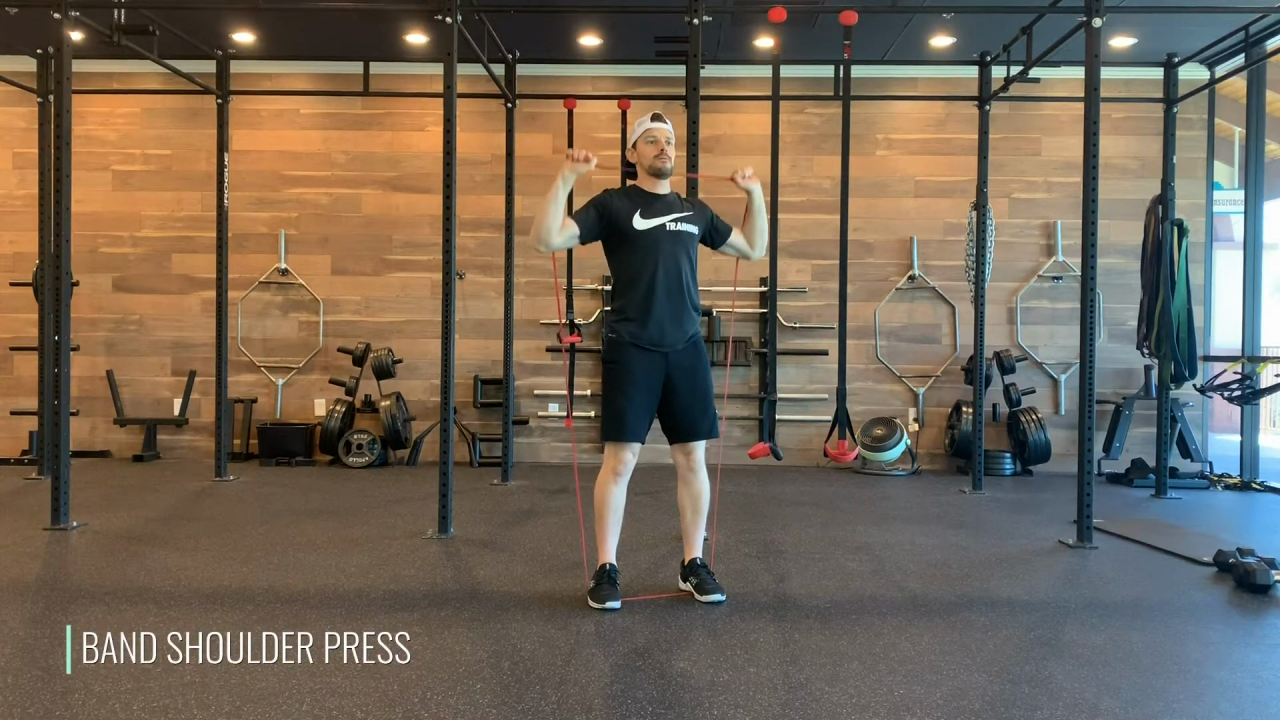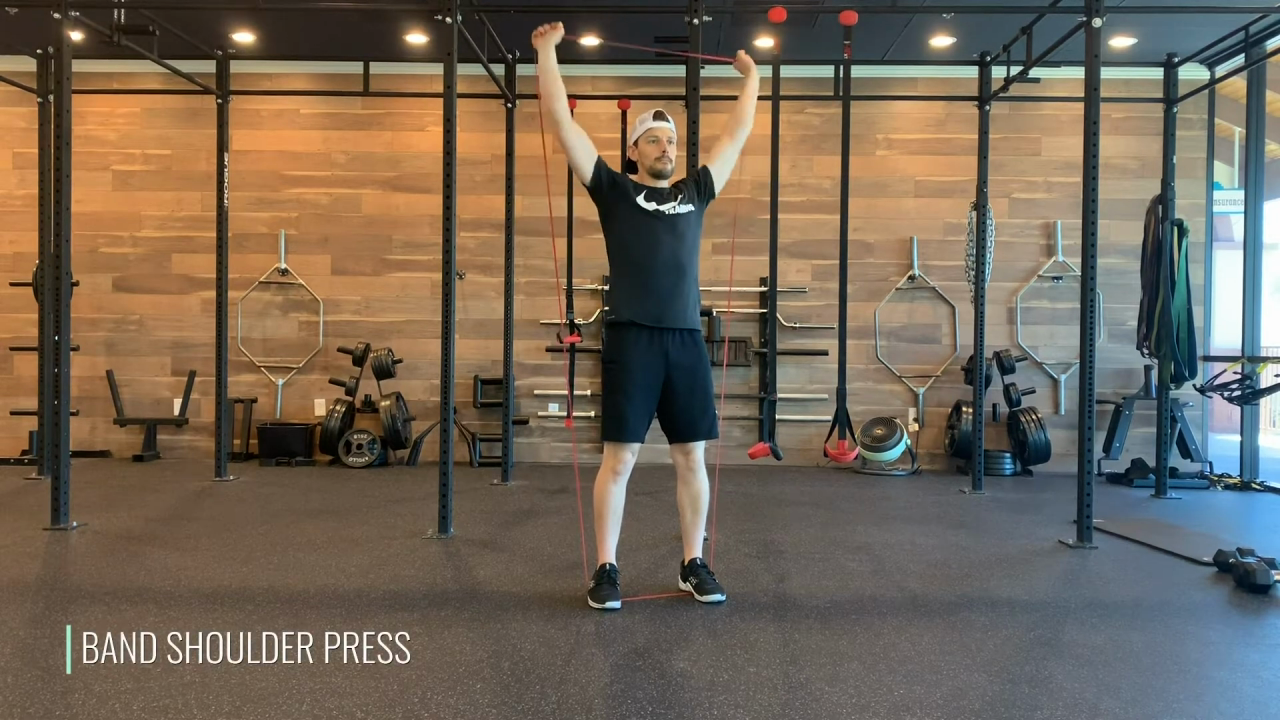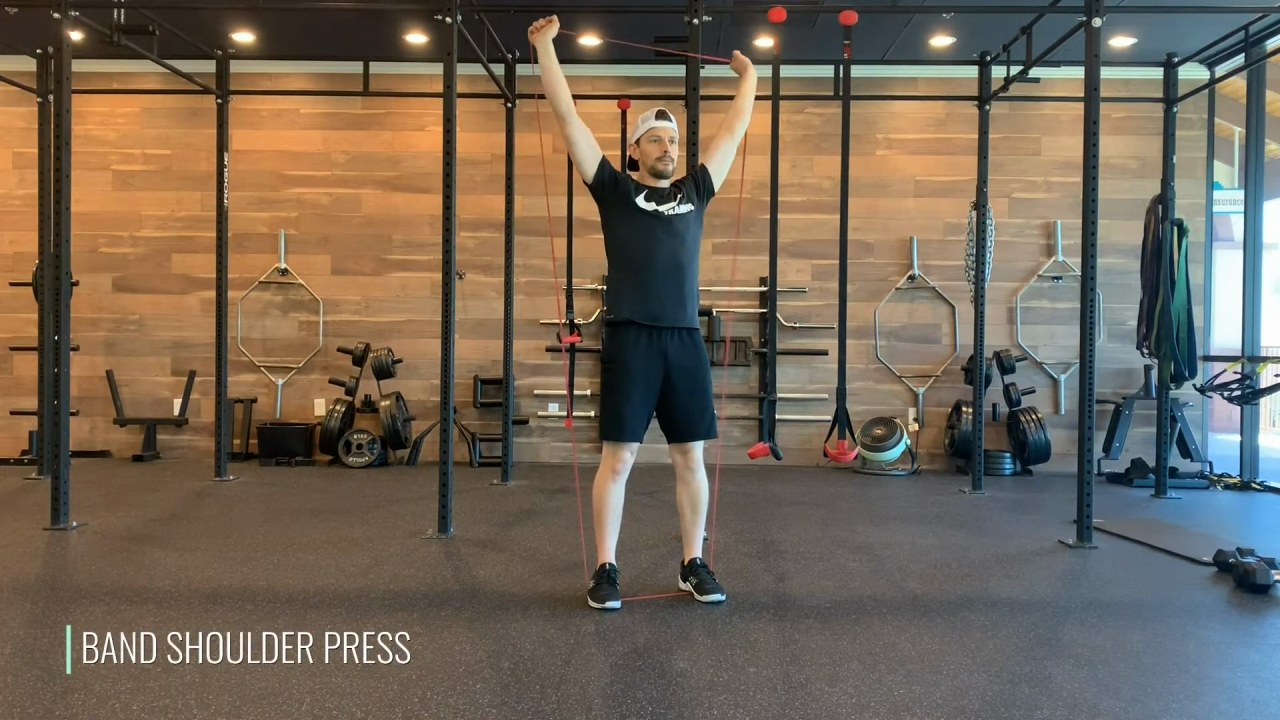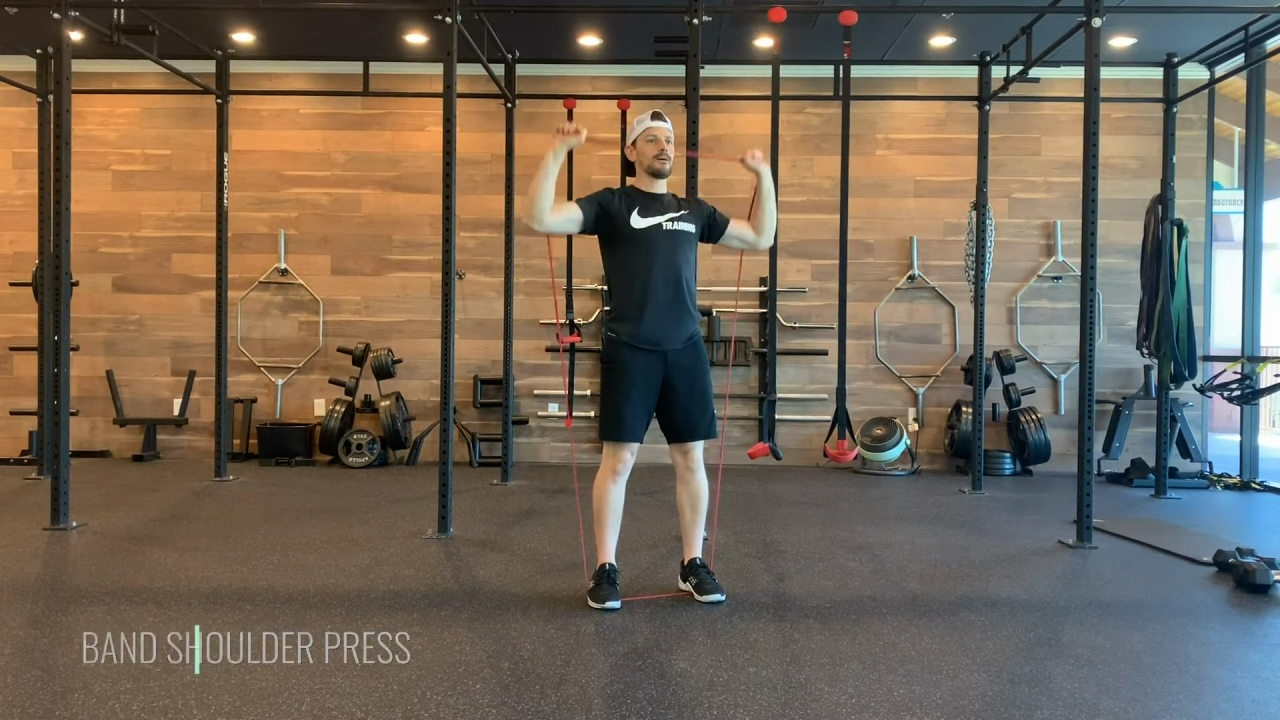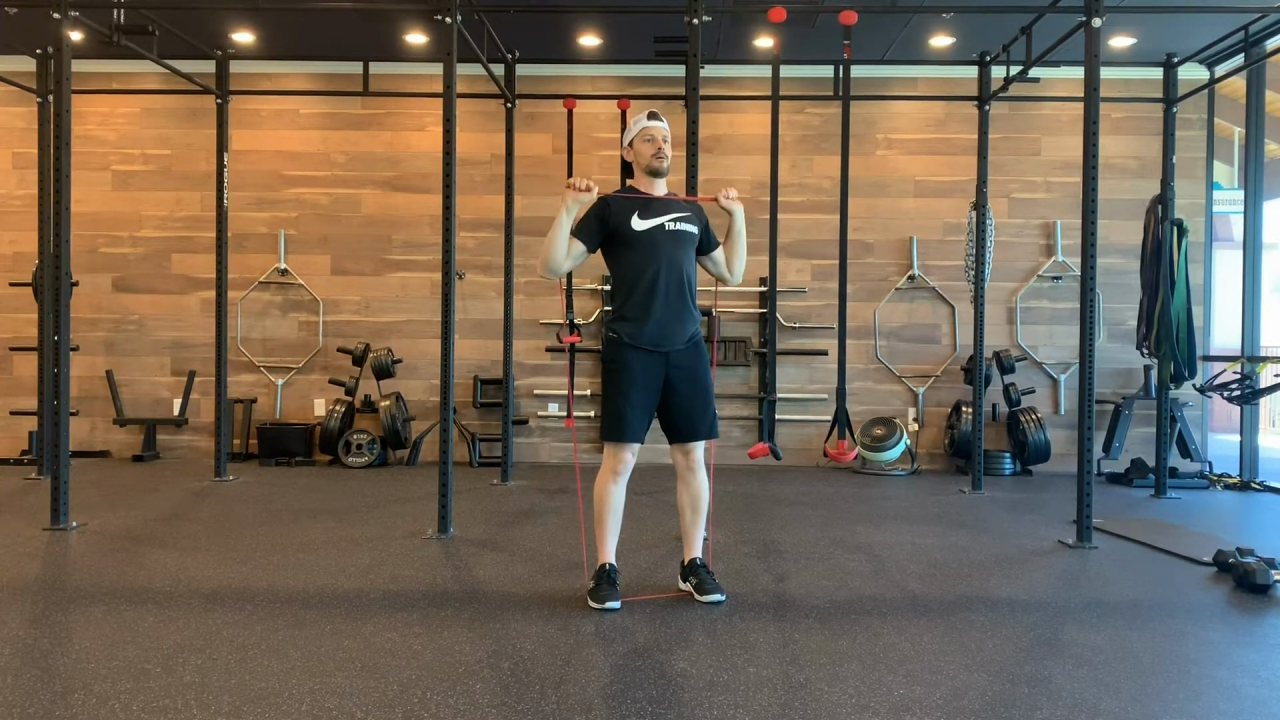
dt=0.5s
person 1, frame 1
left shoulder: (695, 210)
right shoulder: (612, 203)
left elbow: (753, 249)
right elbow: (545, 239)
left wrist: (754, 195)
right wrist: (564, 180)
left hip: (687, 347)
right hip: (631, 348)
left knee: (692, 458)
right knee: (619, 460)
left ankle: (693, 564)
right ankle: (606, 569)
person 1, frame 2
left shoulder: (694, 192)
right shoulder: (614, 191)
left elbow: (736, 134)
right elbow: (561, 121)
left wrist: (751, 77)
right wrist: (546, 52)
left hip: (687, 341)
right hip: (632, 341)
left knee: (691, 457)
right knee: (618, 458)
left ankle: (693, 563)
right ankle: (605, 569)
person 1, frame 3
left shoulder: (694, 191)
right shoulder: (614, 189)
left elbow: (732, 131)
right elbow: (567, 116)
left wrist: (748, 76)
right wrist: (545, 46)
left hip: (686, 341)
right hip: (630, 341)
left knee: (690, 458)
right knee: (617, 458)
left ankle: (693, 563)
right ankle: (605, 569)
person 1, frame 4
left shoulder: (693, 209)
right shoulder: (610, 203)
left elbow: (762, 238)
right elbow: (539, 218)
left wrist: (763, 177)
right wrist: (556, 152)
left hip: (685, 348)
right hip: (629, 349)
left knee: (691, 458)
right knee: (618, 460)
left ankle: (693, 564)
right ankle: (605, 570)
person 1, frame 5
left shoulder: (692, 211)
right shoulder: (610, 208)
left elbow: (730, 273)
right elbow: (551, 267)
left wrist: (737, 217)
right wrist: (567, 208)
left hip: (687, 348)
right hip: (630, 349)
left knee: (691, 458)
right knee: (619, 460)
left ankle: (693, 563)
right ankle: (606, 569)
